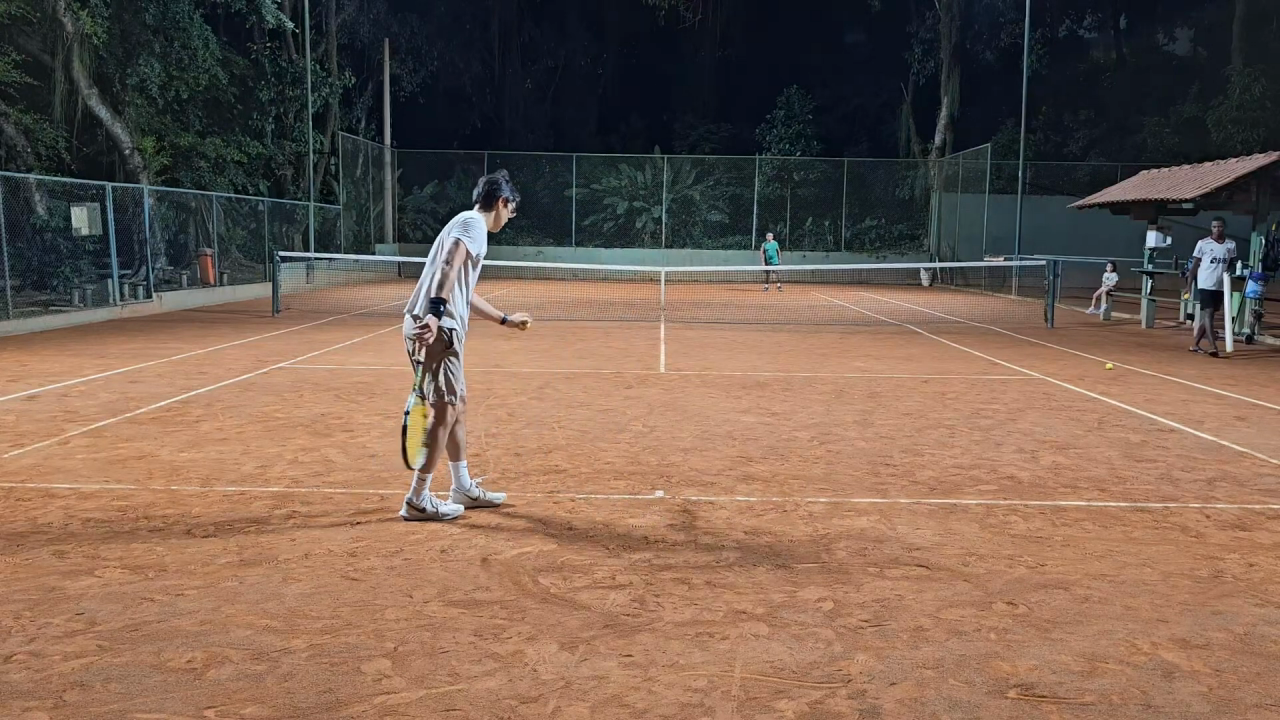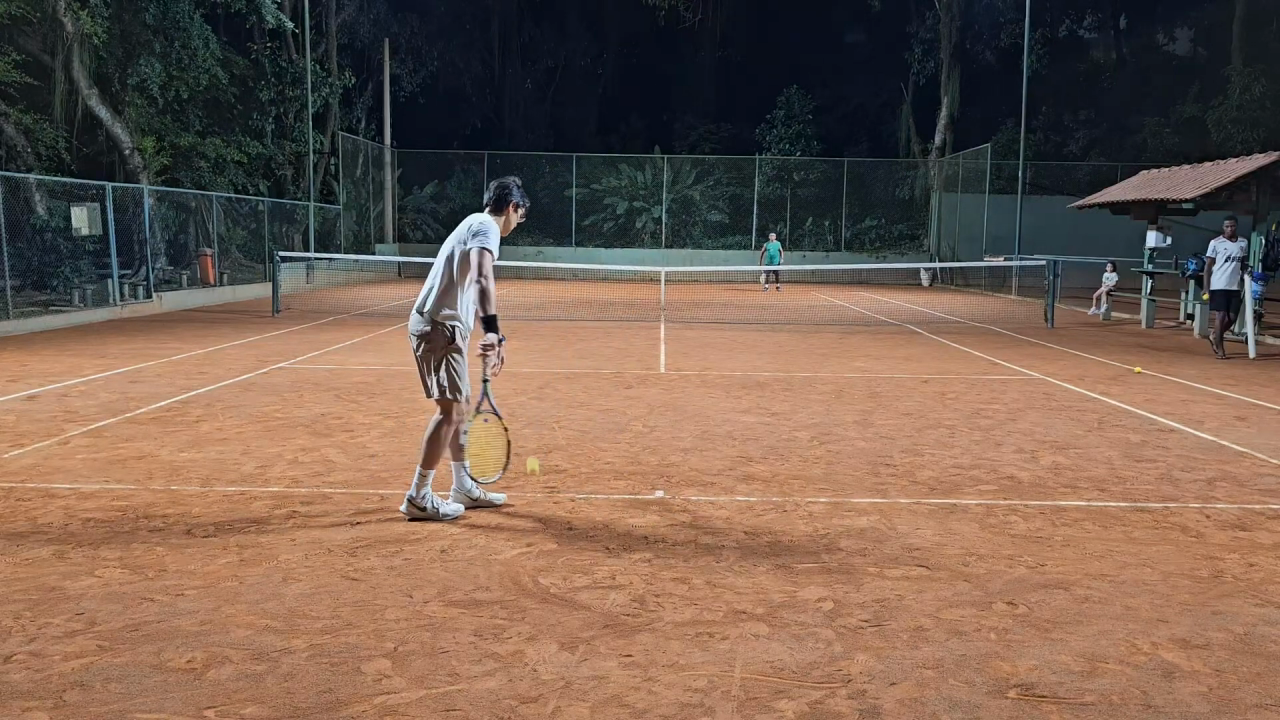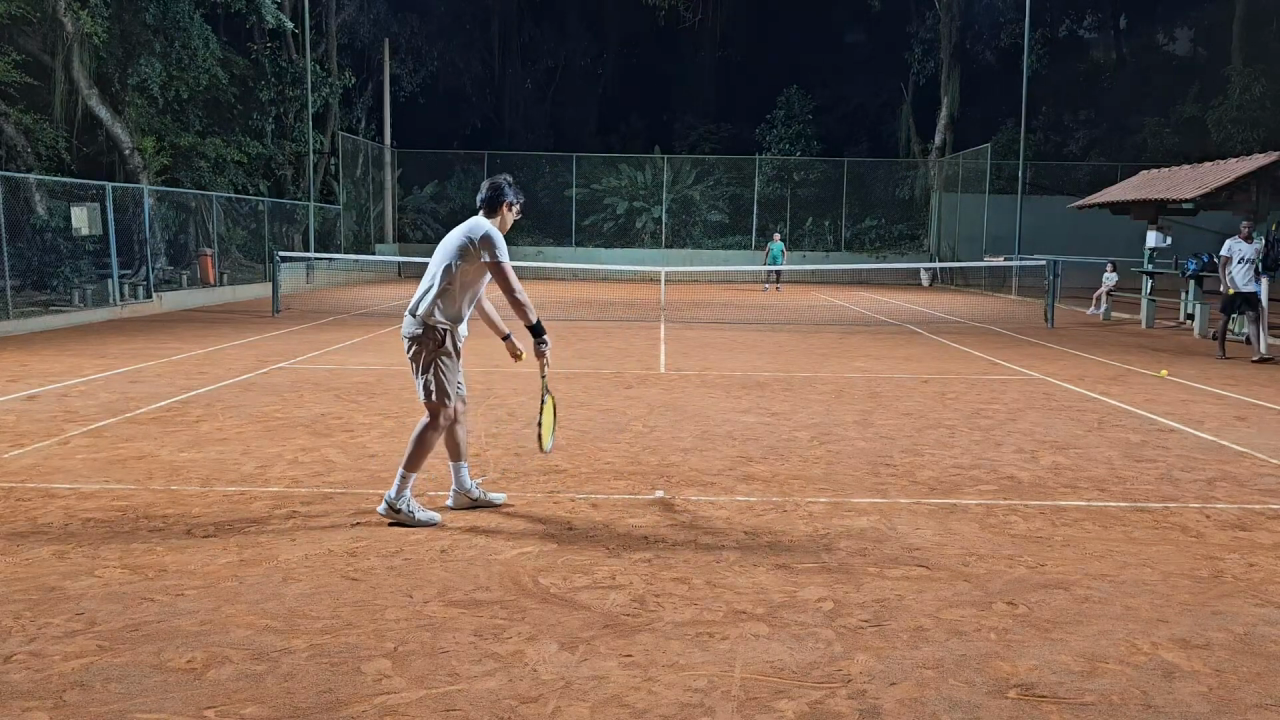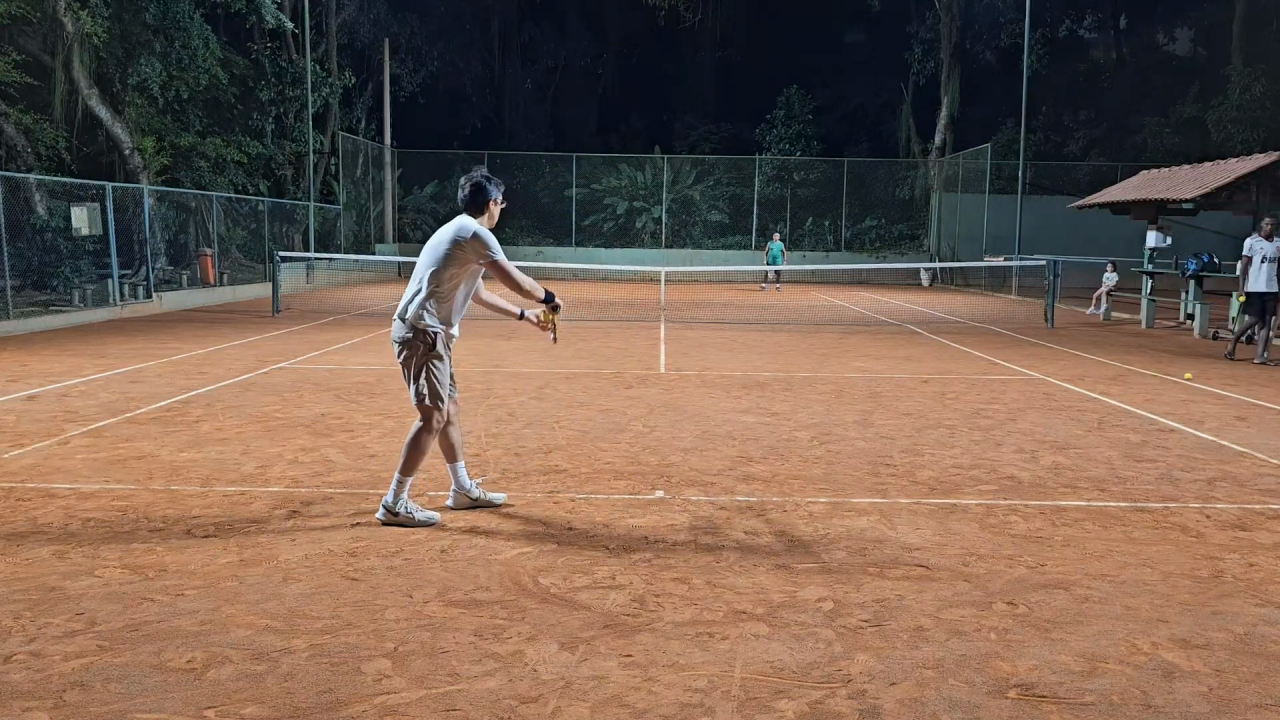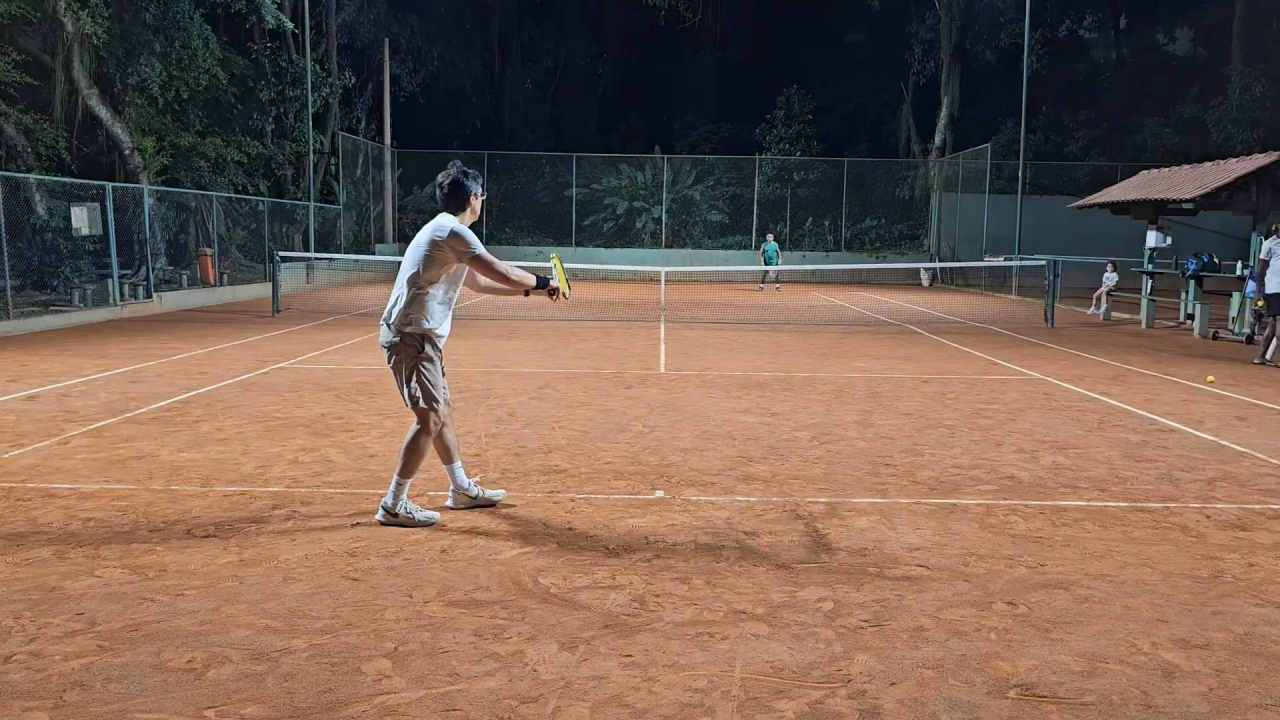
dt=0.3s
person 1, frame 1
left shoulder: (468, 225)
right shoulder: (472, 222)
left elbow: (467, 293)
right elbow: (447, 267)
left wrist: (506, 319)
right wrist: (435, 311)
left hip: (441, 326)
right hip: (436, 327)
left knee: (455, 407)
right knee: (445, 410)
left ankle: (463, 488)
right ankle: (418, 500)
person 1, frame 2
left shoulder: (476, 226)
right shoulder: (485, 226)
left elbow: (477, 295)
right elbow: (484, 280)
left wrist: (496, 342)
right wrist: (491, 332)
left hip: (439, 325)
right hip: (440, 325)
left knee: (460, 406)
right knee: (450, 409)
left ankle: (464, 488)
right ankle: (419, 496)
person 1, frame 3
left shoulder: (471, 231)
right shoulder: (487, 232)
left elbow: (478, 298)
right elbow: (514, 292)
left wrist: (508, 338)
right wrist: (539, 334)
left hip: (437, 328)
right hip: (433, 328)
left knee: (456, 408)
right knee: (440, 413)
left ankle: (463, 489)
right ankle: (397, 499)
person 1, frame 4
left shoulder: (459, 231)
right shoulder: (475, 234)
left elbow: (478, 293)
right elbow: (518, 283)
left wrist: (524, 315)
right wrist: (550, 298)
left hip: (427, 332)
right hip: (422, 332)
left knee: (449, 410)
right knee: (432, 417)
left ankle: (463, 489)
right ankle: (394, 504)
person 1, frame 5
left shoulder: (445, 230)
right shoulder: (452, 231)
left elbow: (478, 281)
right elbow: (502, 273)
left wrist: (530, 290)
right wrist: (544, 282)
left hip: (419, 334)
right hip: (411, 335)
left knee: (441, 412)
right knee: (430, 418)
left ankle: (462, 489)
right ankle: (394, 505)
